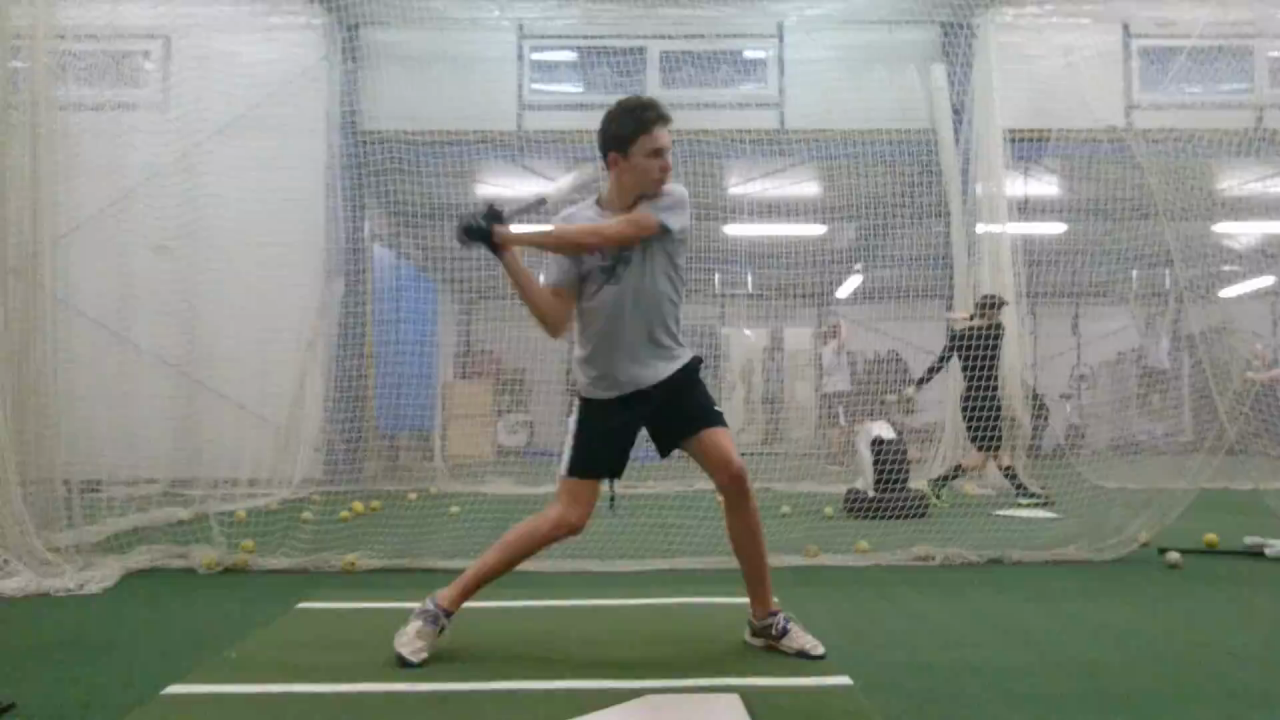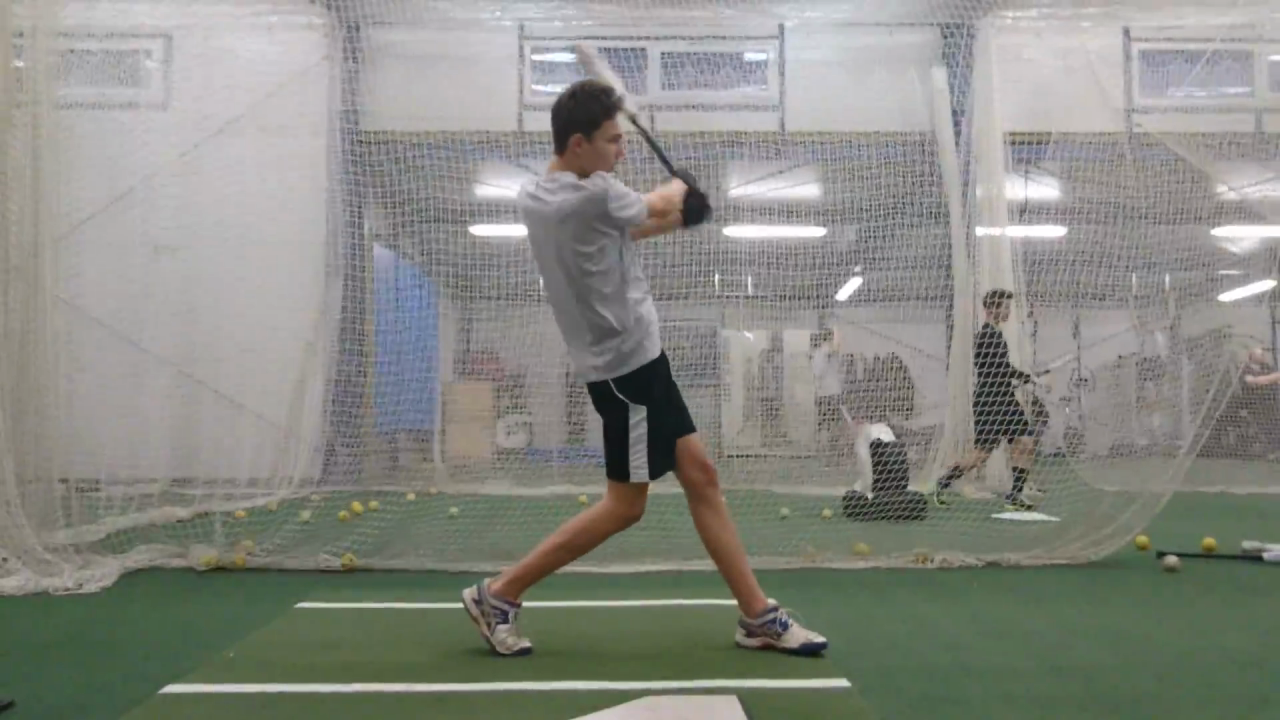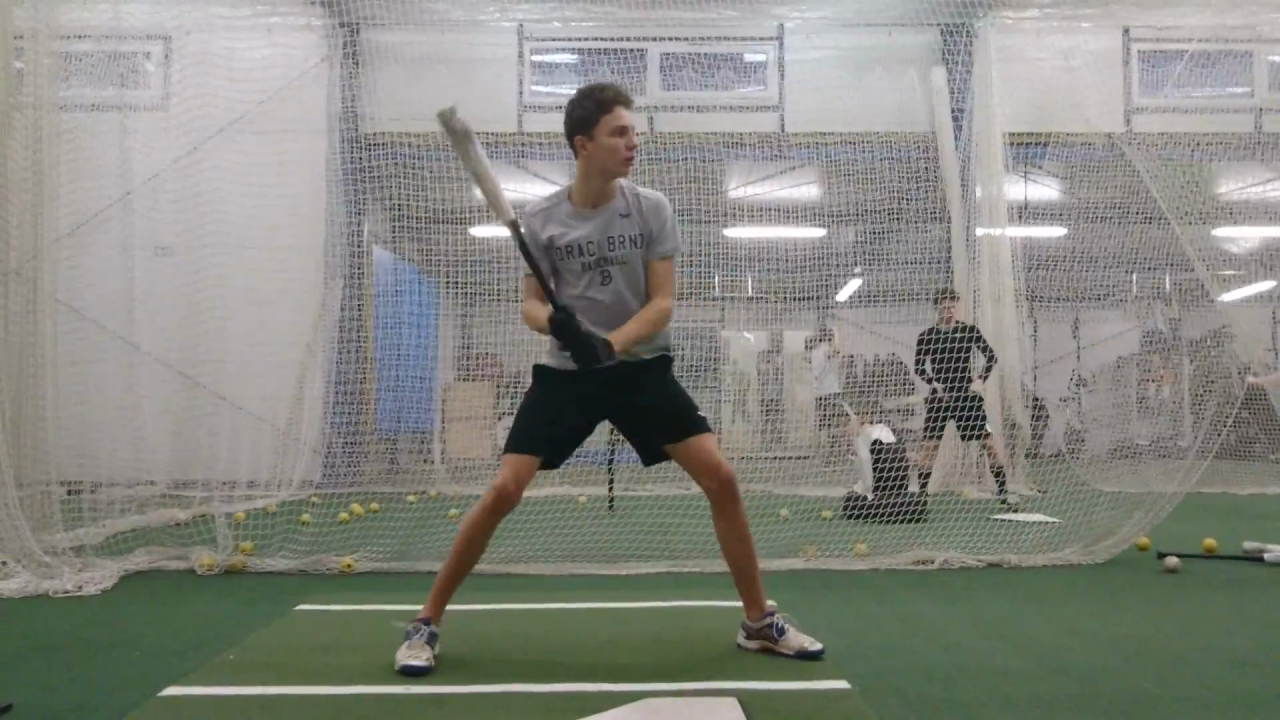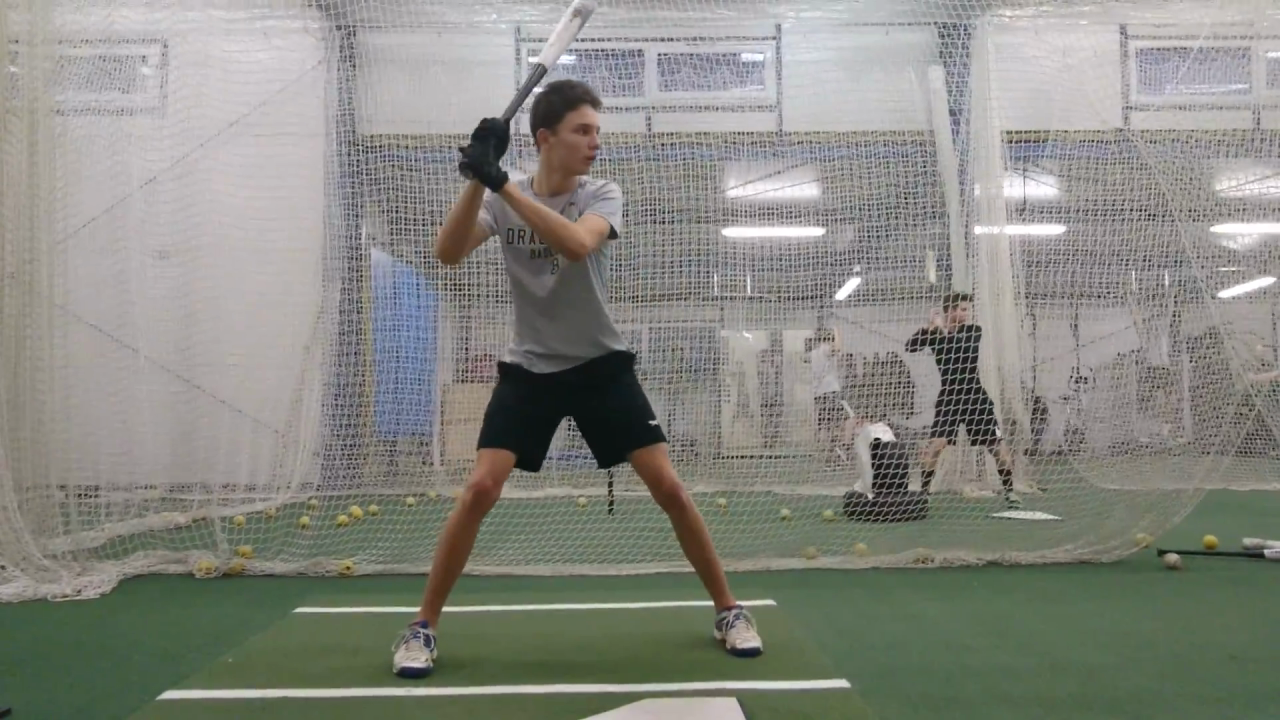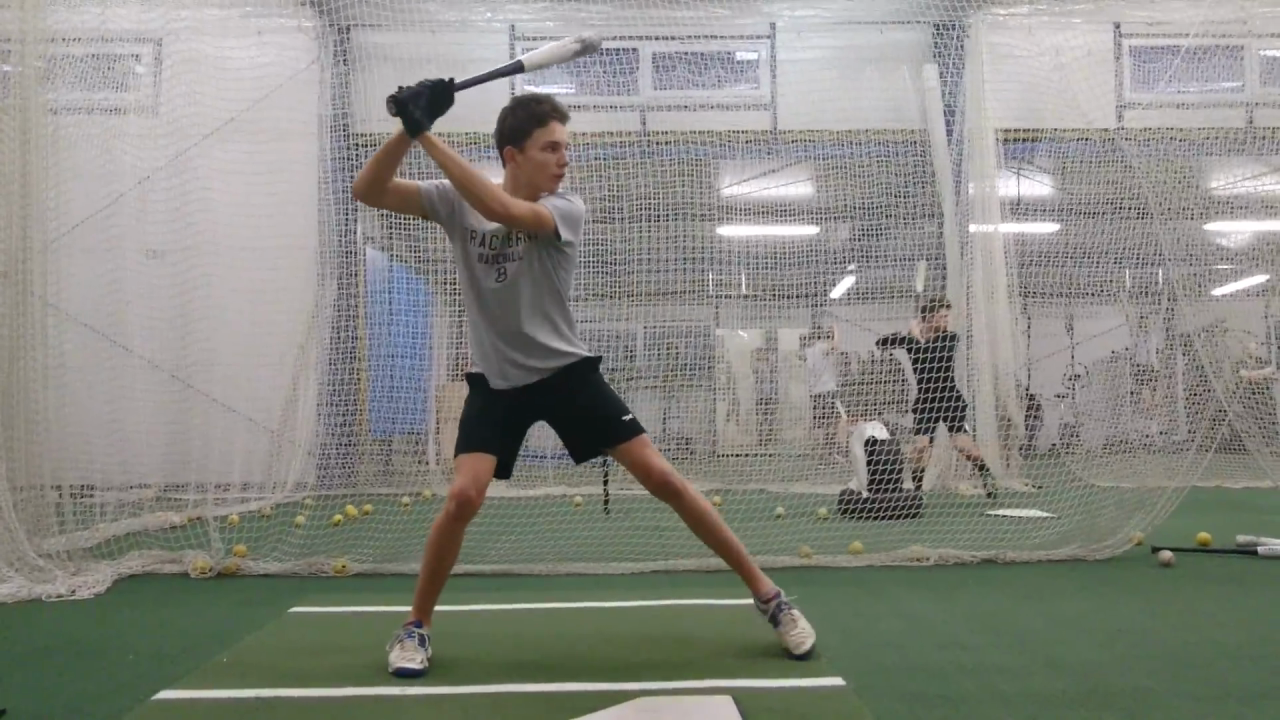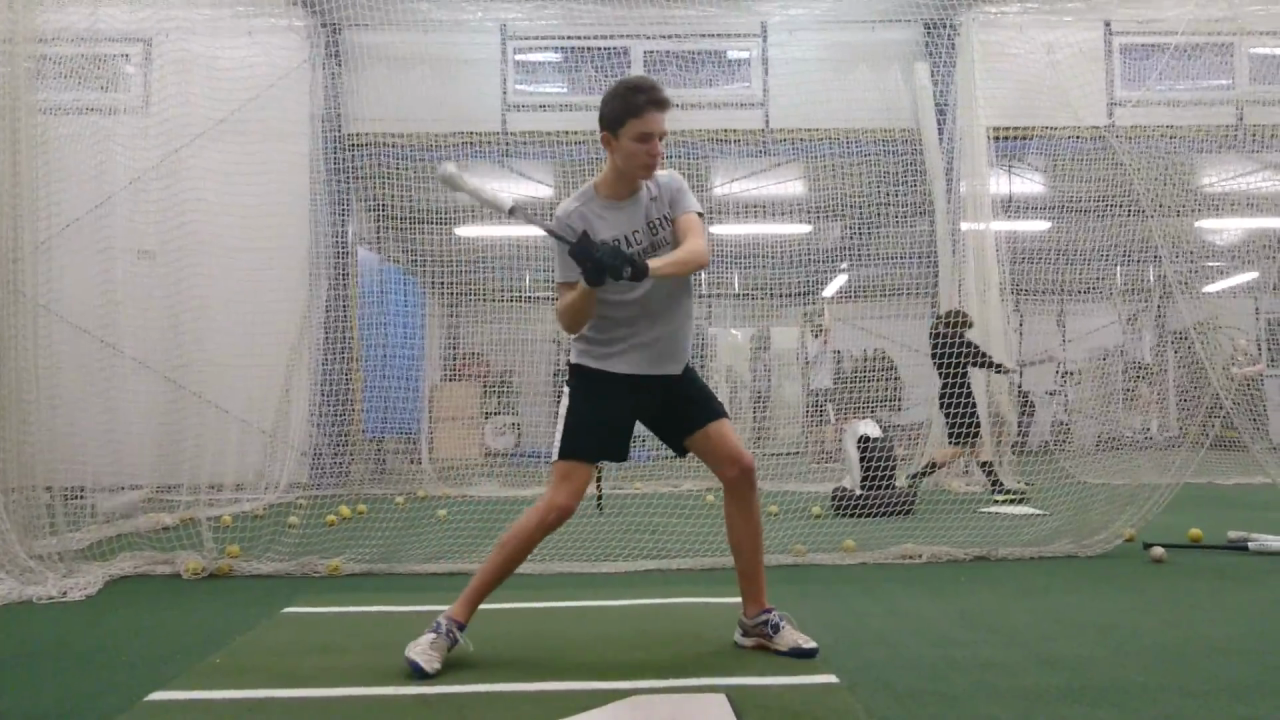
dt=0.7s
person 1, frame 1
left shoulder: (672, 201)
right shoulder: (576, 227)
left elbow: (604, 234)
right elbow: (555, 322)
left wrist: (514, 238)
right wrist: (507, 253)
left hip: (670, 371)
right hip: (608, 388)
left knee: (732, 475)
right knee: (568, 516)
left ankle: (767, 617)
right ankle: (440, 606)
person 1, frame 2
left shoulder: (533, 196)
right shoulder: (595, 195)
right elbow: (662, 205)
left wrist: (679, 209)
right wrist: (683, 186)
left hip: (629, 360)
right hip: (627, 365)
left knee: (701, 476)
right knee: (625, 504)
left ankle: (758, 616)
right ankle: (497, 593)
person 1, frame 3
left shoulder: (652, 208)
right shoulder: (541, 217)
left elbow: (662, 303)
right elbow: (532, 306)
left wrist: (611, 344)
right wrist: (556, 329)
left hip: (638, 367)
right hip: (562, 373)
left knee: (720, 478)
right knee: (501, 493)
left ankle: (760, 619)
right ankle: (427, 622)
person 1, frame 4
left shoulder: (603, 196)
right shoulder: (502, 202)
left elbow: (578, 246)
right elbow: (447, 254)
left wrist: (501, 185)
right wrist: (476, 182)
left hip: (600, 364)
right hip: (530, 368)
left knee: (668, 487)
right knee: (480, 490)
left ankle: (728, 611)
right ankle: (423, 626)
person 1, frame 5
left shoulder: (567, 210)
right shoulder: (454, 201)
left elbow: (498, 208)
right elbow: (367, 192)
left wrist: (425, 135)
right wrist: (409, 130)
left hip: (567, 371)
right hip: (495, 382)
left knee: (662, 479)
right knee: (464, 497)
left ankle: (766, 595)
right ankle: (416, 627)
person 1, frame 6
left shoulder: (671, 188)
right shoulder: (573, 217)
left elbow: (699, 253)
right elbow: (568, 323)
left wrist: (644, 268)
right wrist: (590, 281)
left hip: (668, 365)
right hip: (600, 372)
left knee: (740, 469)
right knee: (559, 503)
left ankle: (756, 617)
right ankle: (452, 621)
person 2, frame 1
left shoulder: (957, 336)
right shoulder: (996, 331)
left elbow: (938, 364)
left wrist: (916, 386)
right wrist: (970, 320)
left hip: (970, 400)
right hip: (985, 401)
left knee: (997, 448)
right knee: (981, 457)
left ankle: (1021, 491)
right ankle: (938, 483)
person 2, frame 2
left shoulder: (991, 332)
right shoulder: (990, 334)
right elbow: (1002, 368)
left wrist: (1018, 379)
right wrist: (1030, 379)
left hip: (1004, 399)
right hip: (989, 401)
left knee: (1026, 445)
right knee: (982, 453)
left ankle: (1015, 496)
right ankle: (945, 482)
person 2, frame 3
left shoulder: (970, 330)
right shoulder: (926, 336)
left elbow: (991, 356)
right elbow: (919, 368)
left wrist: (981, 378)
right wrist: (935, 384)
left hip: (966, 395)
right hip: (939, 396)
left knee: (988, 442)
right knee: (929, 444)
left ankle: (1003, 493)
person 2, frame 4
left shoulder: (974, 331)
right shoulder: (933, 334)
left elbow: (965, 350)
right elbow: (909, 347)
left wrist: (943, 330)
right wrist: (929, 327)
left hip: (975, 397)
right hip: (949, 399)
left knee: (998, 447)
right knee: (935, 445)
left ankle: (1009, 490)
right ankle: (923, 493)
person 2, frame 5
left shoulder: (951, 338)
right shoulder: (912, 337)
left elbow: (942, 360)
right elbow: (880, 344)
left wrist: (920, 338)
right wrist: (905, 335)
left hip: (951, 399)
right hip: (926, 402)
left knee: (961, 444)
right knee: (920, 445)
left ankle: (984, 473)
right ankle: (918, 492)
person 2, frame 6
left shoulder: (936, 333)
right shoulder: (955, 339)
right elbow: (981, 360)
right wrist: (1003, 368)
left hip: (961, 397)
right hip: (955, 398)
left knee: (975, 443)
right knee: (958, 448)
left ankle: (998, 488)
right ankle: (913, 479)
